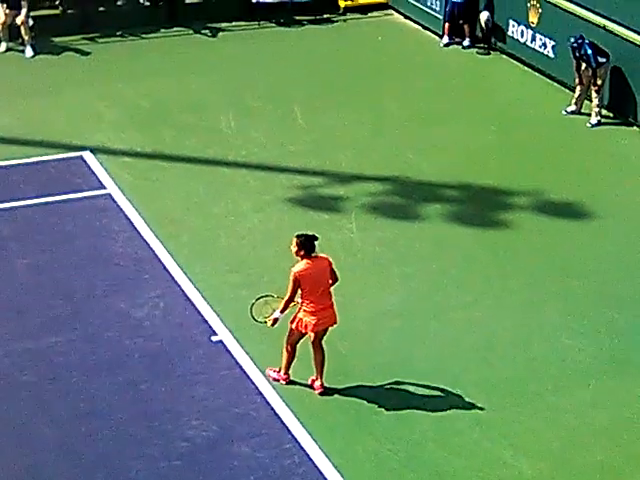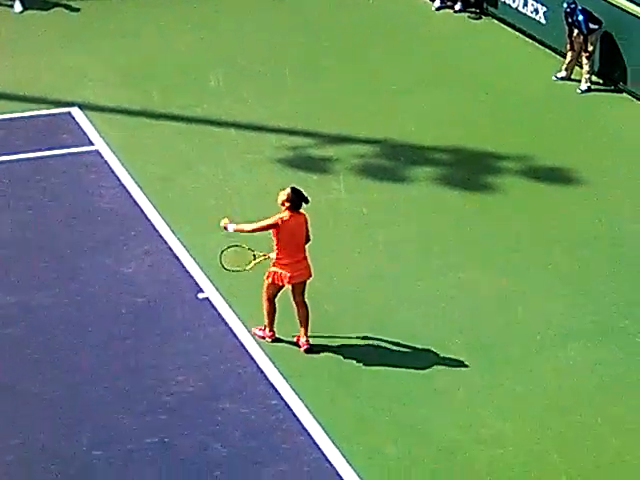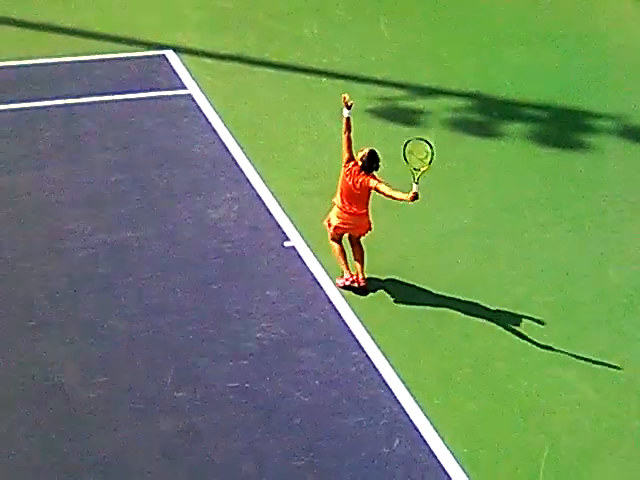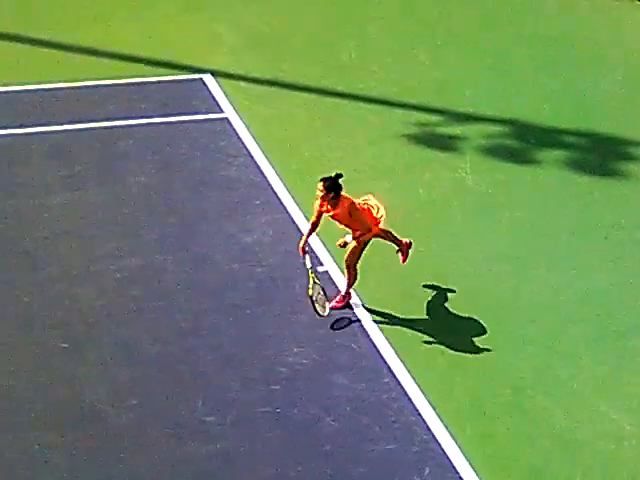
dt=0.7s
person 1, frame 1
left shoulder: (297, 271)
right shoulder: (325, 260)
left elbow: (290, 297)
right elbow: (334, 280)
left wrist: (277, 314)
left hip: (309, 315)
right hip: (327, 312)
left knee: (290, 343)
right knee: (317, 344)
left ankle: (283, 374)
right ankle: (319, 382)
person 1, frame 2
left shoulder: (279, 221)
right shoulder: (303, 218)
left elbow: (252, 227)
left wrist: (232, 227)
left hip: (282, 269)
right hip: (301, 268)
left knee: (268, 298)
right knee: (299, 301)
left ankle: (269, 332)
right ankle: (304, 339)
person 1, frame 3
left shoulder: (349, 166)
right shoulder: (370, 181)
left elbow: (347, 135)
right elbow: (388, 191)
left wrist: (347, 112)
right wrist: (408, 197)
left hip: (340, 217)
right hip: (359, 221)
left knee: (335, 240)
right knee: (355, 242)
left ankle: (348, 275)
right ankle: (360, 277)
person 1, frame 4
left shoulder: (347, 205)
right shoulder: (322, 202)
left elbow: (365, 229)
right elbow: (314, 222)
left wrist: (348, 240)
right wrist: (304, 240)
left hip: (366, 223)
left knee: (349, 264)
right knee: (379, 233)
left ankle: (346, 294)
right ankle: (403, 244)
